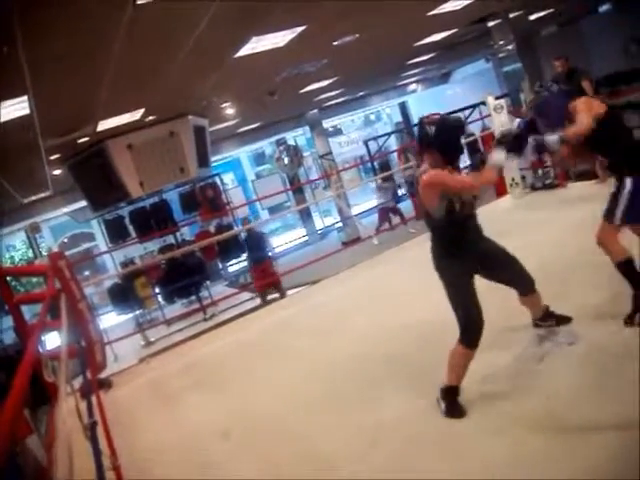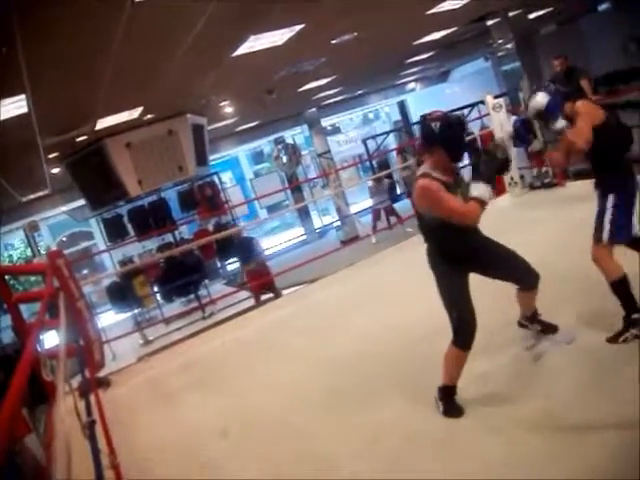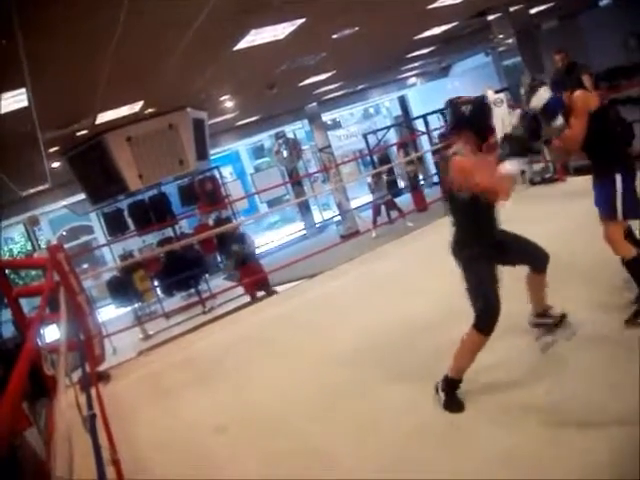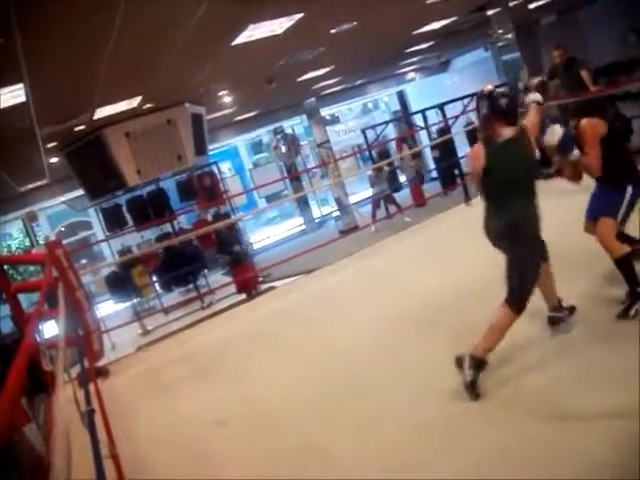
dt=0.2s
person 1, frame 1
left shoulder: (445, 169)
right shoulder: (431, 180)
left elbow: (470, 185)
right elbow: (481, 182)
left wrist: (489, 164)
right wrist: (498, 156)
left hip: (475, 244)
right hip: (452, 260)
left knee: (524, 281)
right knee: (472, 327)
left ankle: (542, 316)
right ankle: (448, 393)
person 1, frame 2
left shoulder: (447, 168)
right shoulder: (425, 185)
left elbow: (464, 205)
right elbow: (470, 216)
left wrist: (482, 172)
right wrist: (485, 179)
left hip: (474, 244)
right hip: (448, 262)
left knee: (529, 277)
right knee: (465, 329)
left ankle: (529, 318)
right ankle: (445, 393)
person 1, frame 3
left shoulder: (471, 153)
right shoulder: (461, 162)
right elbow: (501, 190)
left wrist: (496, 146)
left hip: (489, 235)
right hip: (472, 249)
left knee: (539, 258)
right knee: (487, 316)
left ankle: (541, 313)
right ankle: (448, 384)
person 1, frame 4
left shoulder: (477, 152)
right shoulder: (524, 132)
right elbow: (535, 115)
right wrist: (534, 99)
left hip: (497, 225)
right hip: (521, 225)
left knee: (539, 254)
right knee: (517, 299)
left ankle: (556, 309)
right ankle: (474, 360)
person 2, frame 1
left shoulder: (583, 104)
right shoulder: (577, 117)
left elbow: (584, 127)
right elbow: (568, 153)
left wrist: (552, 140)
right wrist: (554, 142)
left knee: (606, 236)
person 2, frame 2
left shoulder: (583, 108)
right shoulder: (572, 121)
left elbow: (582, 145)
right elbow: (560, 161)
left wrist: (556, 122)
left hip: (616, 185)
right hip: (609, 183)
left knee: (601, 255)
person 2, frame 3
left shoulder: (579, 97)
right shoulder: (566, 107)
left elbow: (574, 143)
right elbow: (566, 146)
left wrist: (555, 118)
right wrist: (550, 126)
left hip: (616, 168)
right hip: (603, 169)
left knee: (614, 234)
right knee: (615, 224)
person 2, frame 4
left shoulder: (587, 126)
right shoulder: (573, 131)
left elbow: (595, 170)
right hip: (608, 182)
left knee: (605, 235)
right knee: (592, 227)
